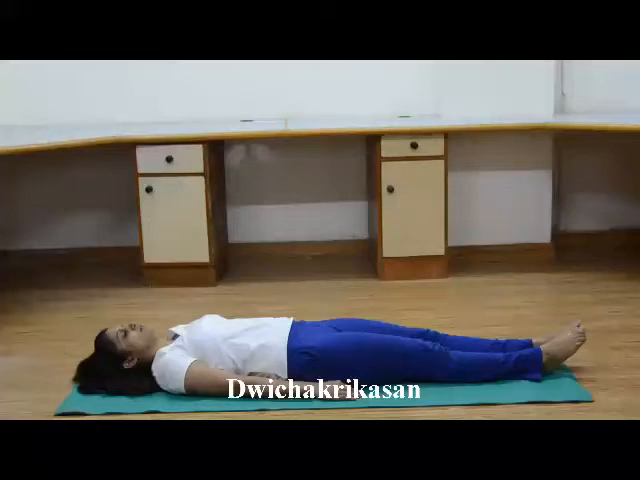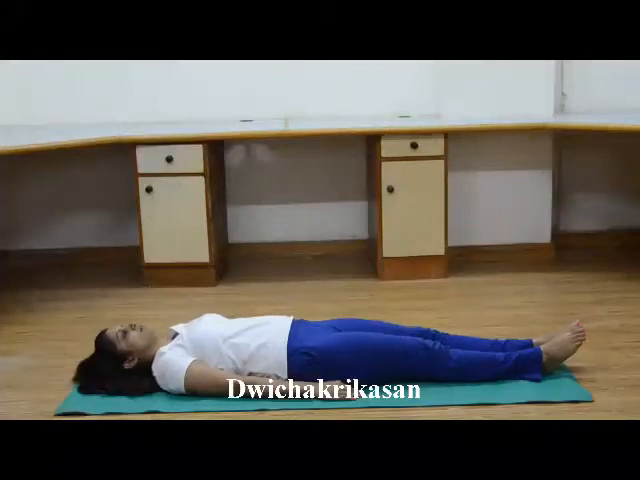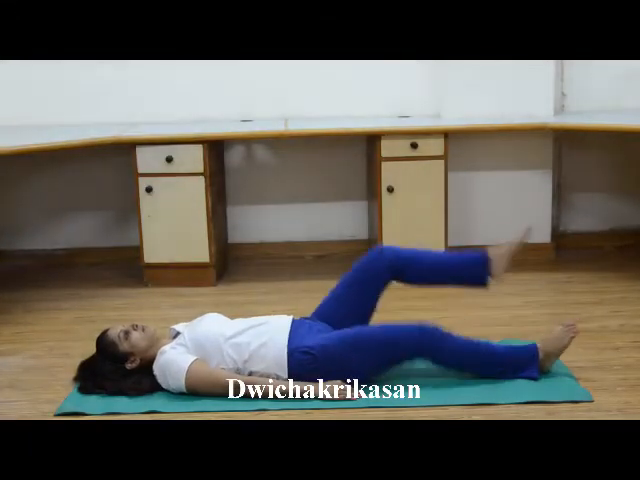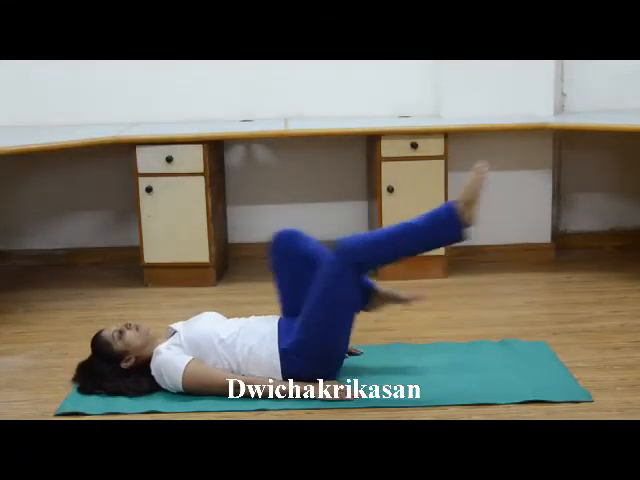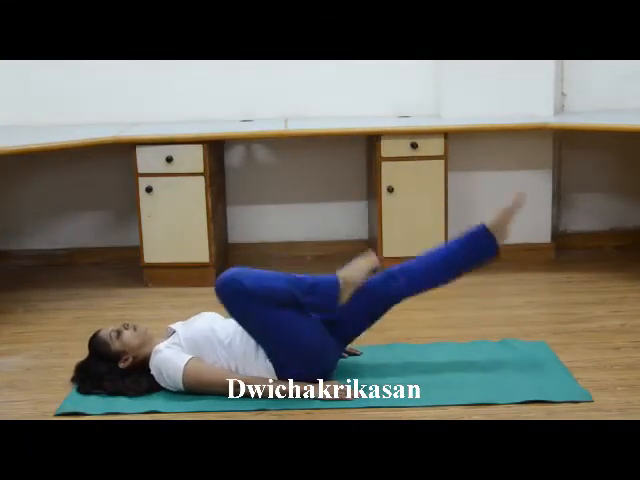
dt=1s
person 1, frame 1
left shoulder: (180, 332)
right shoulder: (167, 367)
right elbow: (234, 383)
right wrist: (310, 387)
left hip: (300, 329)
right hip: (302, 356)
left knee: (421, 337)
right knee: (428, 357)
left ankle: (531, 344)
right ankle: (539, 358)
person 1, frame 2
left shoulder: (179, 333)
right shoulder: (167, 366)
right elbow: (237, 383)
right wrist: (310, 389)
left hip: (302, 330)
right hip: (303, 357)
left knee: (422, 335)
right knee: (426, 356)
left ankle: (529, 345)
right ankle: (538, 360)
person 1, frame 3
left shoulder: (181, 333)
right shoulder: (168, 366)
right elbow: (234, 383)
right wrist: (310, 387)
left hip: (306, 327)
right hip: (306, 357)
left knee: (382, 259)
right knee: (424, 338)
left ankle: (489, 262)
right ankle: (531, 357)
person 1, frame 4
left shoulder: (178, 333)
right shoulder: (166, 364)
right elbow: (232, 384)
right wrist: (307, 388)
left hip: (290, 331)
right hip: (304, 357)
left knee: (286, 242)
right knee: (347, 253)
left ankle: (363, 296)
right ankle: (454, 217)
person 1, frame 5
left shoulder: (176, 335)
right shoulder: (165, 364)
right elbow: (232, 383)
right wrist: (303, 386)
left hip: (310, 339)
right hip: (303, 360)
left knee: (394, 279)
right knee: (232, 282)
left ankle: (489, 237)
right ankle: (334, 286)
